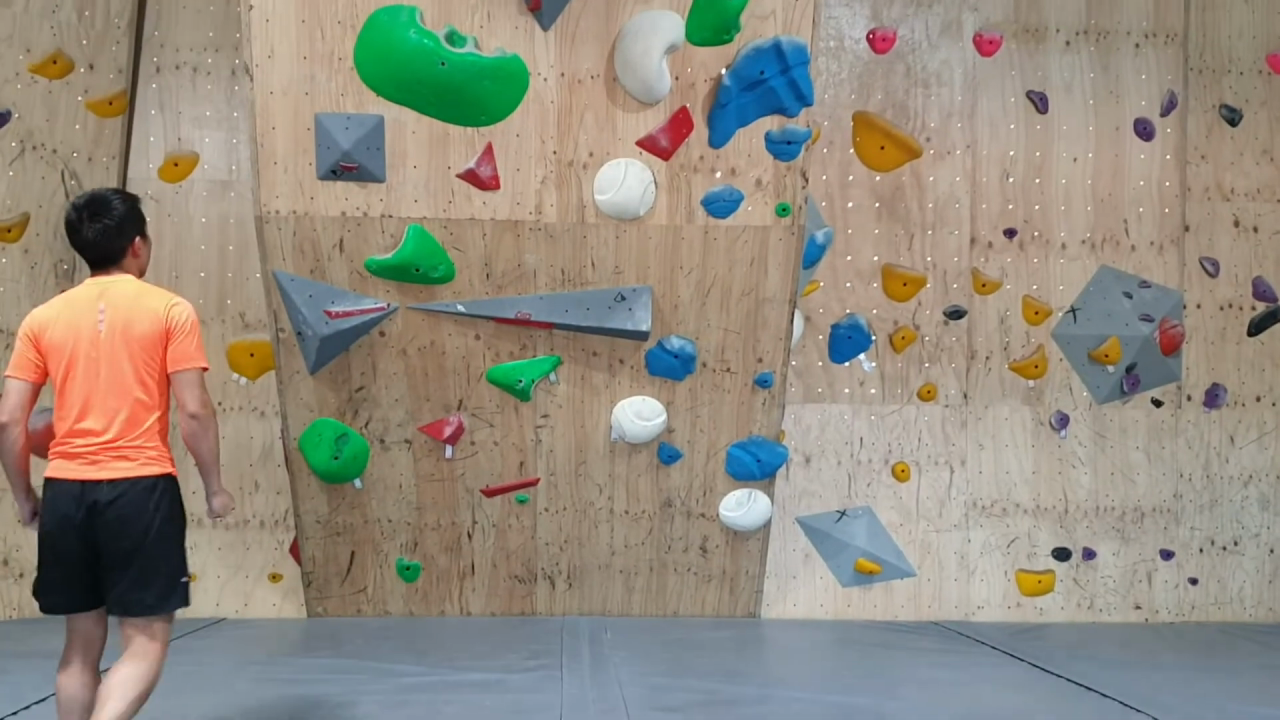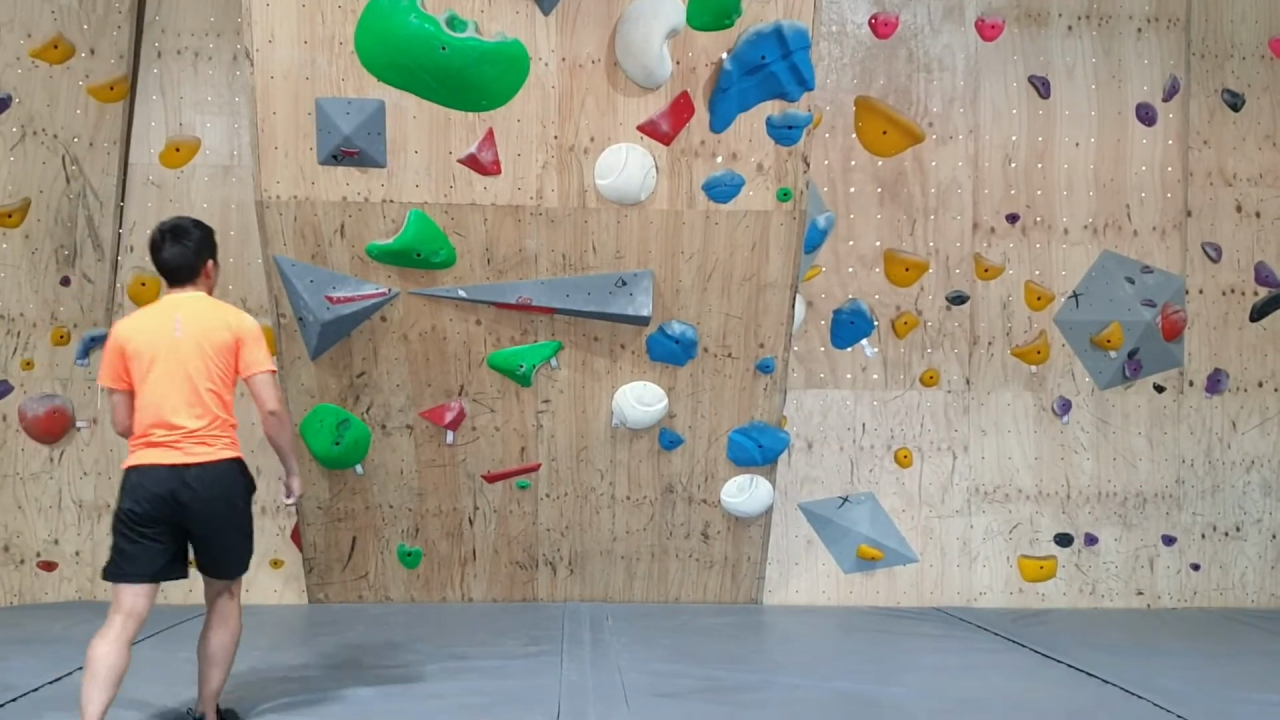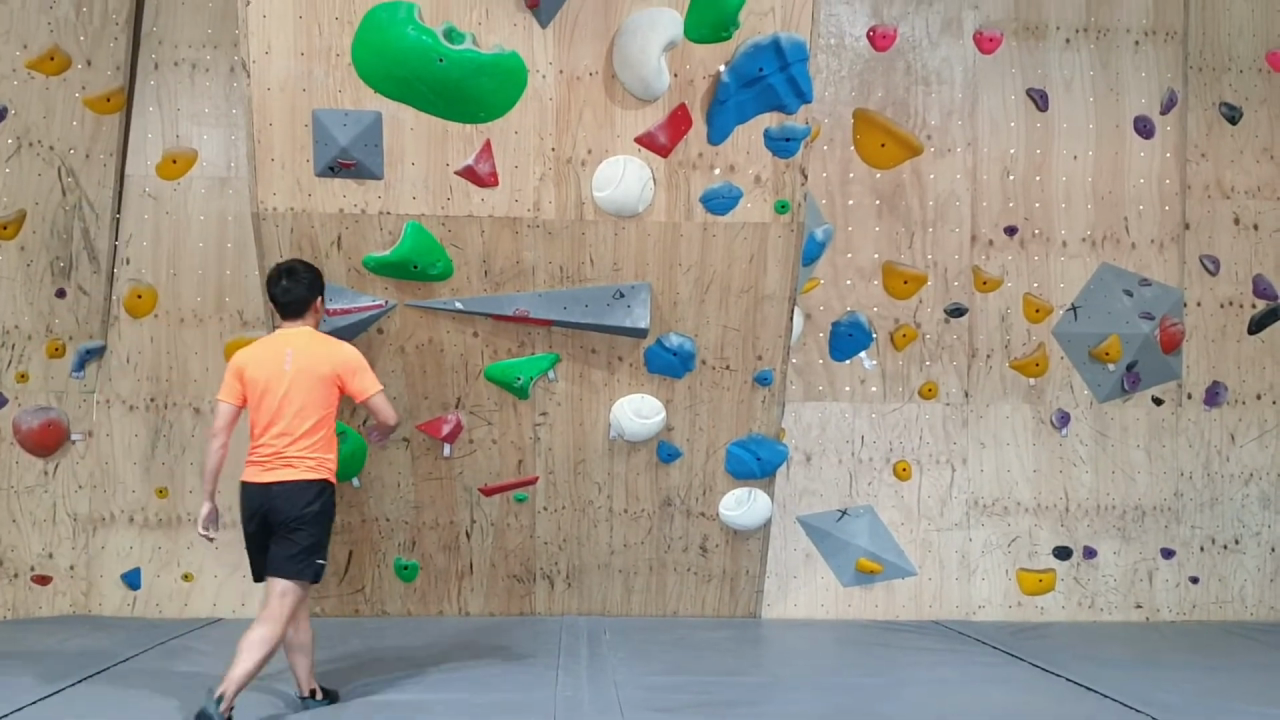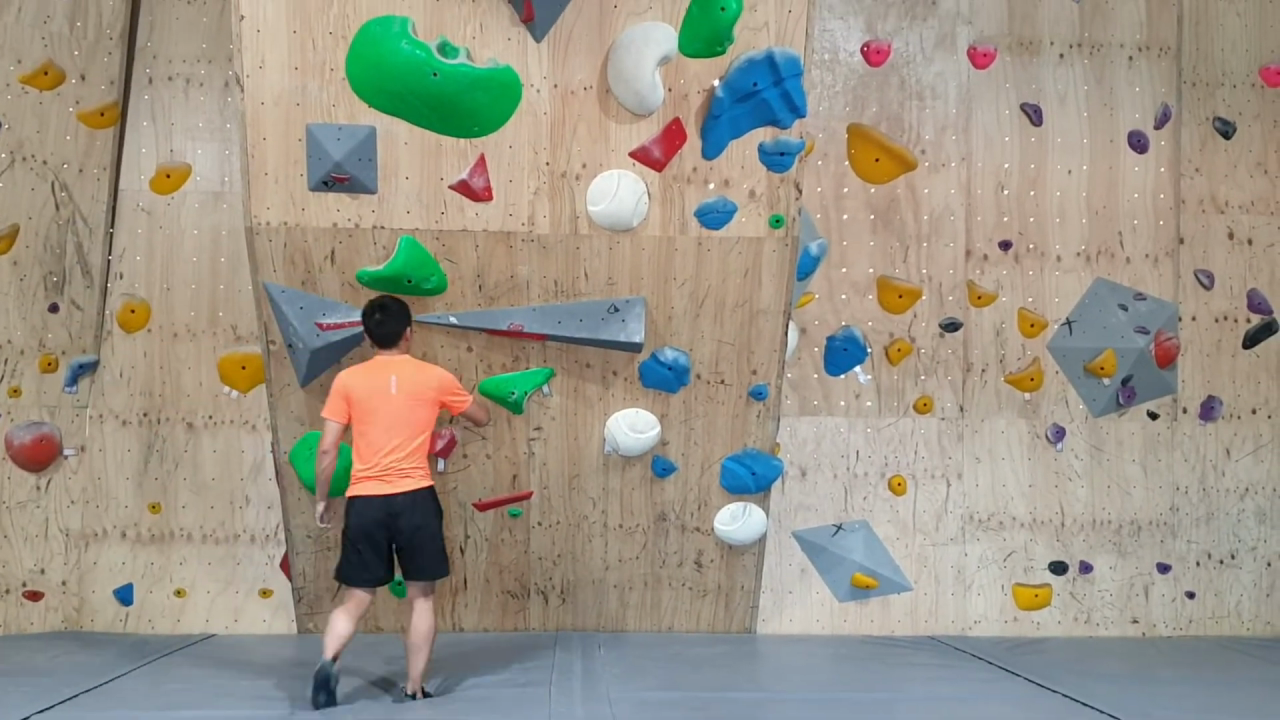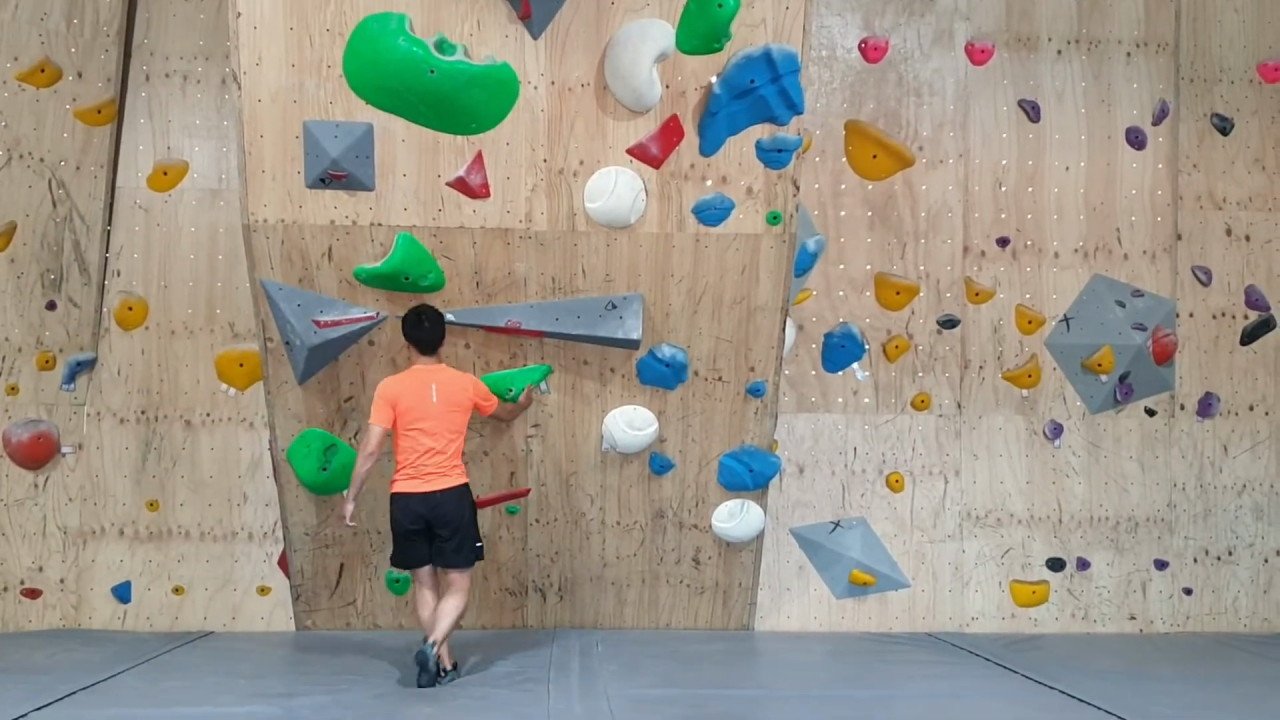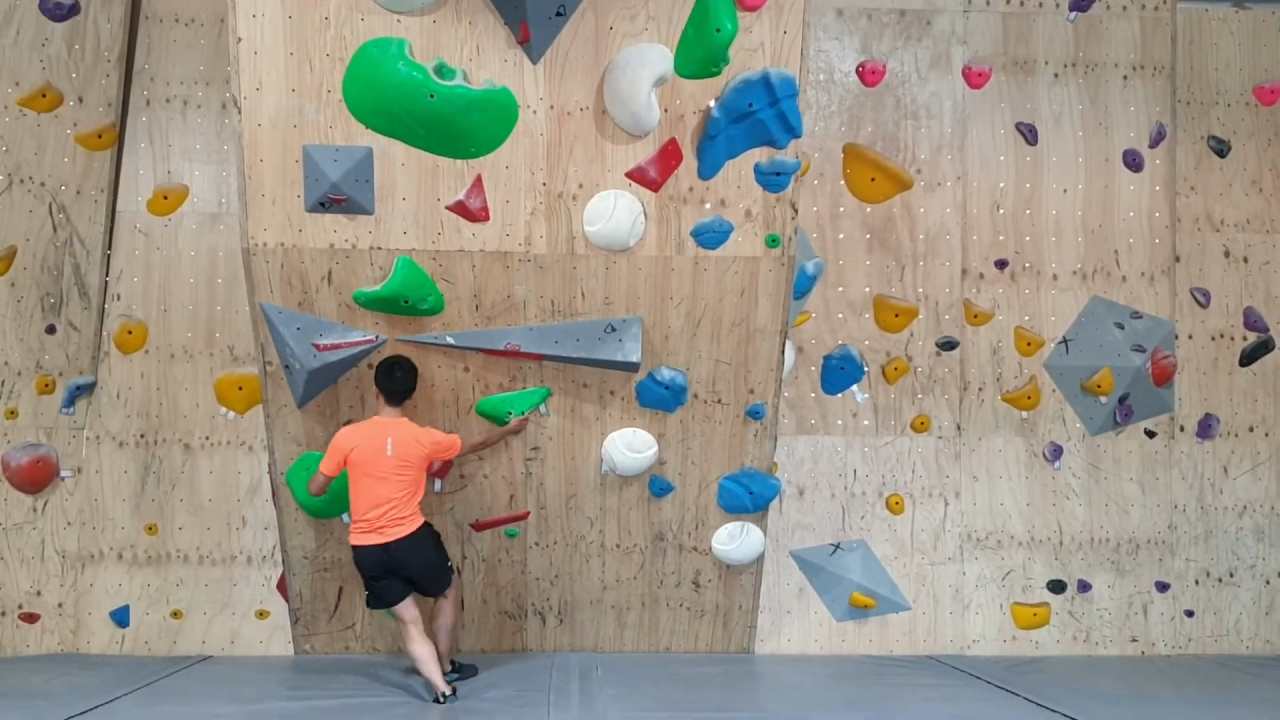
dt=0.7s
person 1, frame 1
left shoulder: (43, 317)
right shoulder: (169, 309)
right elbow: (194, 411)
right wrist: (214, 487)
left hip: (66, 493)
right hip: (141, 490)
left knee: (81, 644)
right knee: (145, 641)
person 1, frame 2
left shoulder: (127, 330)
right shoulder: (237, 323)
left elbow: (123, 424)
right elbow: (272, 408)
right wrist: (291, 469)
left hip: (145, 478)
right hip: (216, 475)
left knee: (125, 613)
right knee: (223, 597)
person 1, frame 3
left shoulder: (245, 357)
right shoulder: (339, 354)
left elbow: (218, 434)
right elbow: (388, 418)
left wrist: (208, 499)
right wrist: (379, 433)
left hip: (256, 490)
right hip: (307, 490)
left knee: (292, 591)
right knee: (279, 609)
person 1, frame 4
left shoulder: (347, 380)
right shoulder: (435, 378)
left elbow: (328, 449)
right elbow: (480, 417)
left wrist: (321, 499)
right wrist: (485, 406)
left hip: (364, 502)
right hip: (415, 500)
left knee: (353, 600)
right knee: (421, 598)
left ankle: (328, 661)
right ankle: (414, 688)
person 1, frame 5
left shoulder: (391, 388)
right shoulder: (467, 384)
left elbow: (370, 449)
right elbow: (504, 413)
left wrist: (351, 497)
right wrist: (522, 404)
left hip: (406, 499)
right hip: (452, 496)
left knee: (425, 586)
right knee: (457, 587)
left ankle: (444, 664)
right ankle: (431, 646)
person 1, frame 6
left shoulder: (347, 437)
right shoulder: (426, 439)
left elbow: (317, 488)
right elbow: (475, 443)
right wrist: (509, 429)
left hip: (366, 550)
right hip: (411, 538)
left knee: (410, 622)
right knee: (448, 593)
left ankle: (443, 689)
right ankle: (447, 668)
